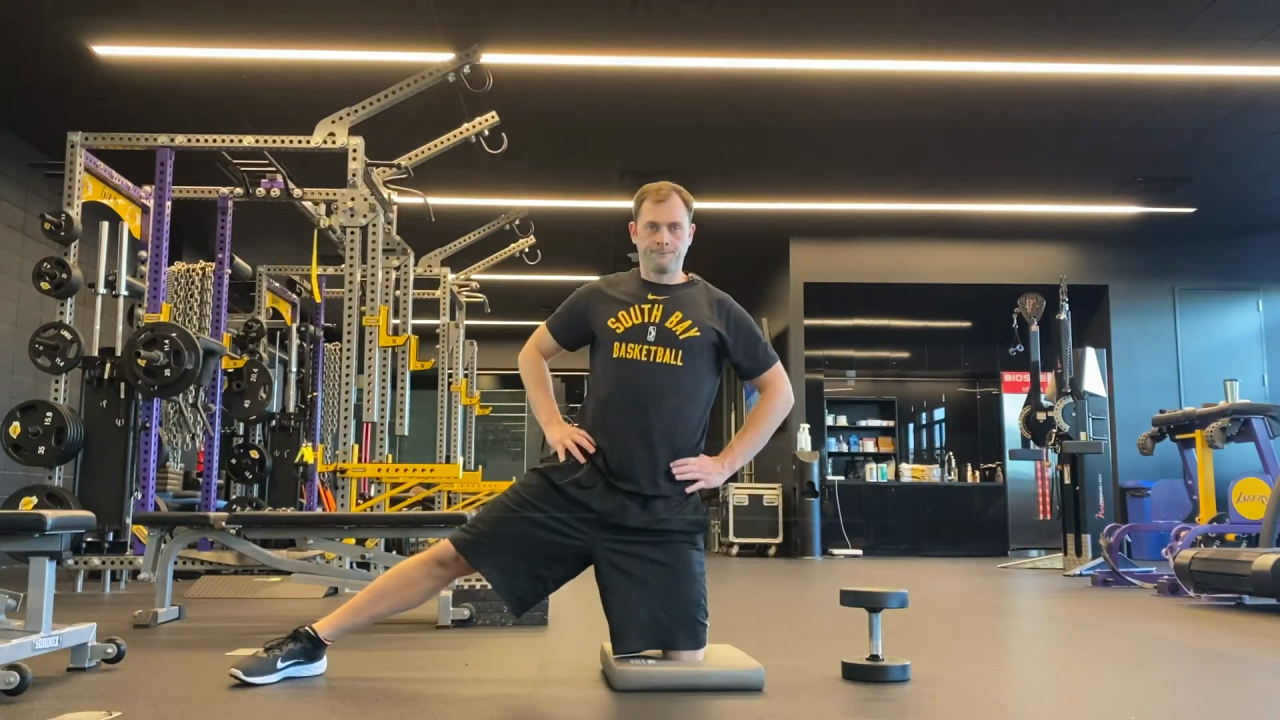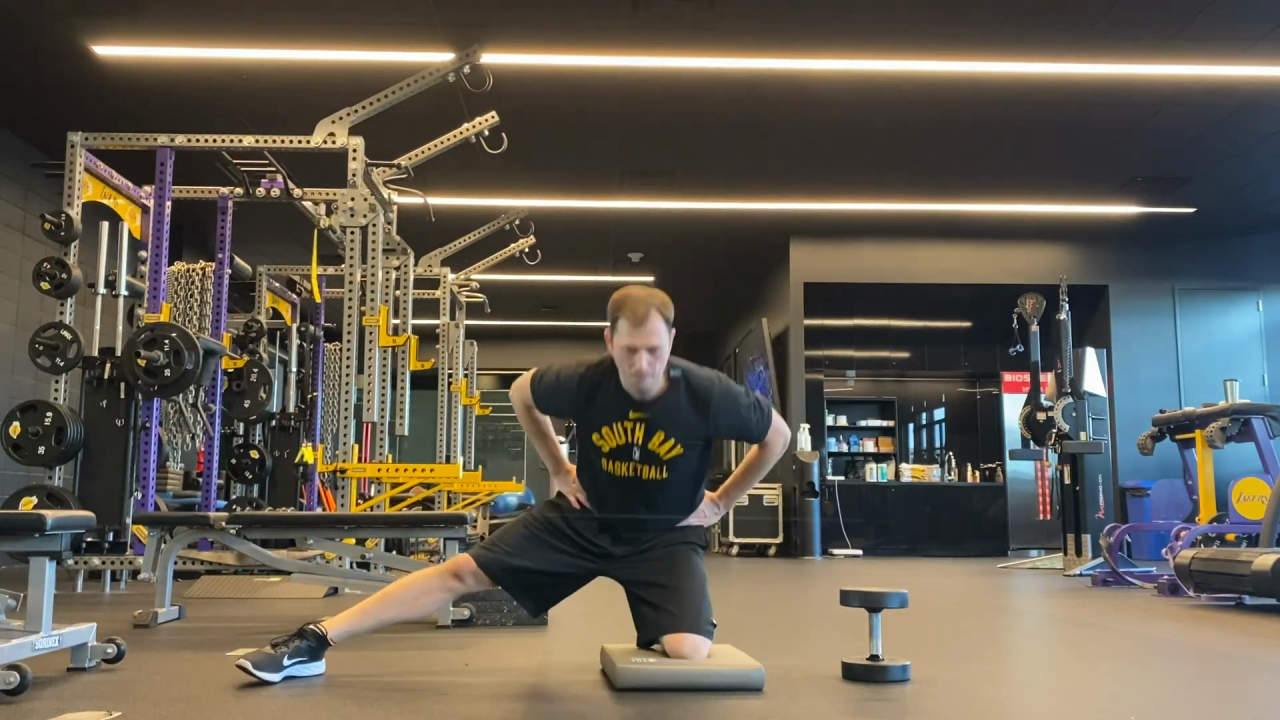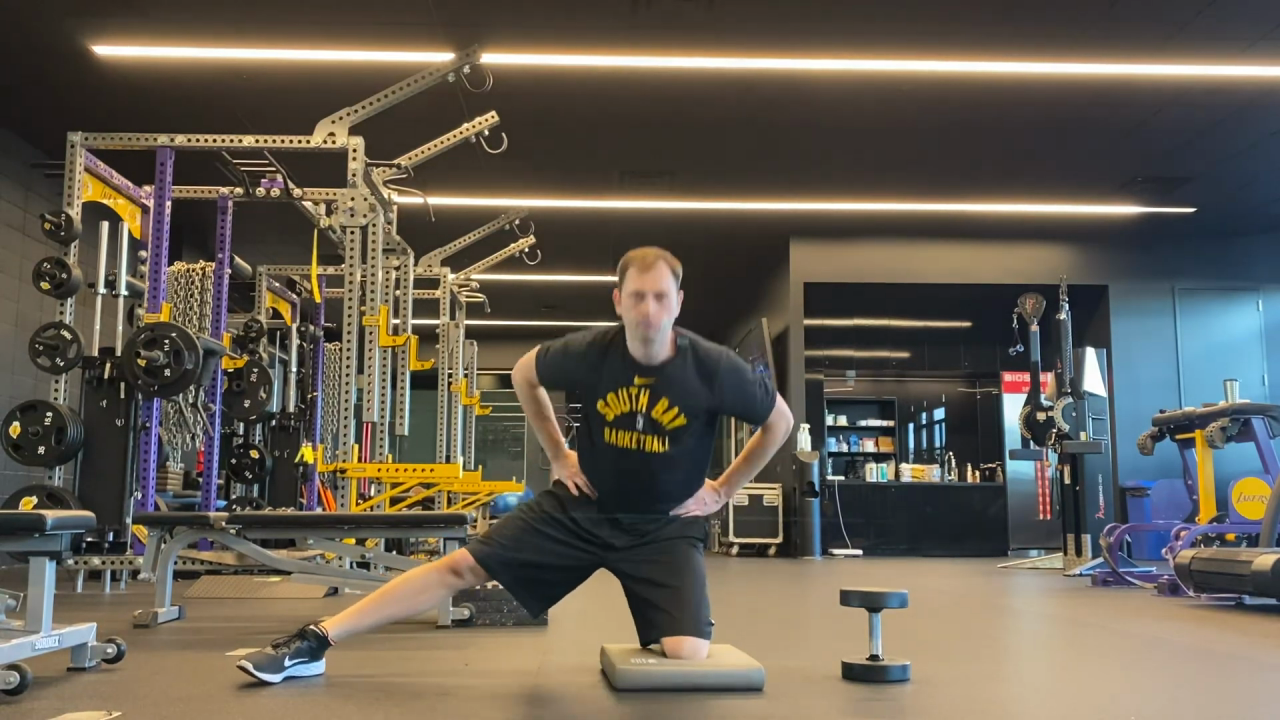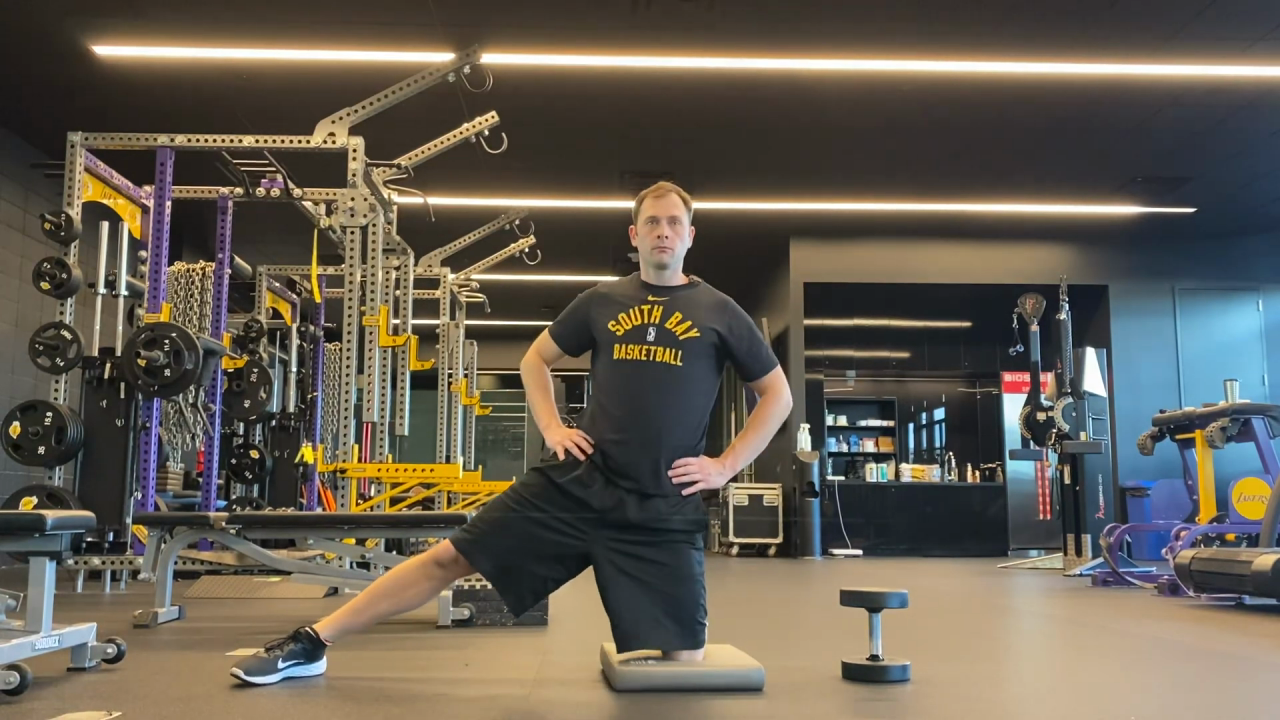
dt=0.5s
person 1, frame 1
left shoulder: (718, 310)
right shoulder: (601, 295)
left elbow: (779, 391)
right elbow: (533, 353)
left wrist: (726, 464)
right wrist: (553, 425)
left hip: (663, 506)
right hip: (577, 481)
left knee: (684, 658)
right knee: (449, 558)
right ankle: (309, 643)
person 1, frame 2
left shoulder: (708, 395)
right shoulder: (582, 382)
left elbow: (777, 436)
right elbow: (521, 394)
left wrist: (720, 502)
right wrist: (560, 471)
left hip: (666, 536)
right hip: (585, 520)
left knee: (689, 655)
right knee: (461, 572)
right ankle: (314, 641)
person 1, frame 3
left shoulder: (714, 368)
right shoulder: (589, 352)
left elbow: (779, 422)
right elbow: (523, 376)
left wrist: (722, 490)
right wrist: (560, 456)
left hip: (665, 526)
right hip: (584, 507)
left knee: (688, 656)
right knee: (461, 568)
right ankle: (313, 641)
person 1, frame 4
left shoulder: (719, 311)
right shoulder: (603, 300)
left elbow: (778, 394)
right elbow: (536, 358)
left wrist: (727, 465)
right wrist: (551, 426)
left hip: (663, 505)
right hip: (577, 480)
left knee: (683, 659)
right knee: (448, 559)
right ankle: (310, 644)
